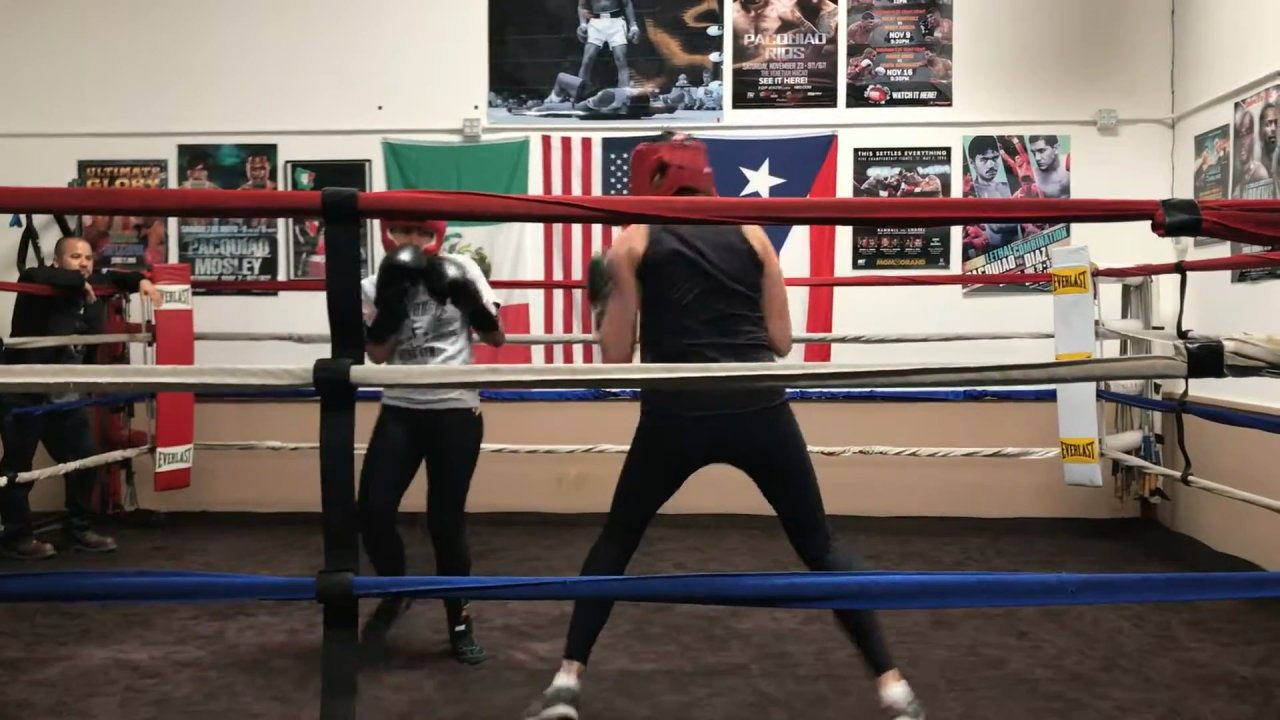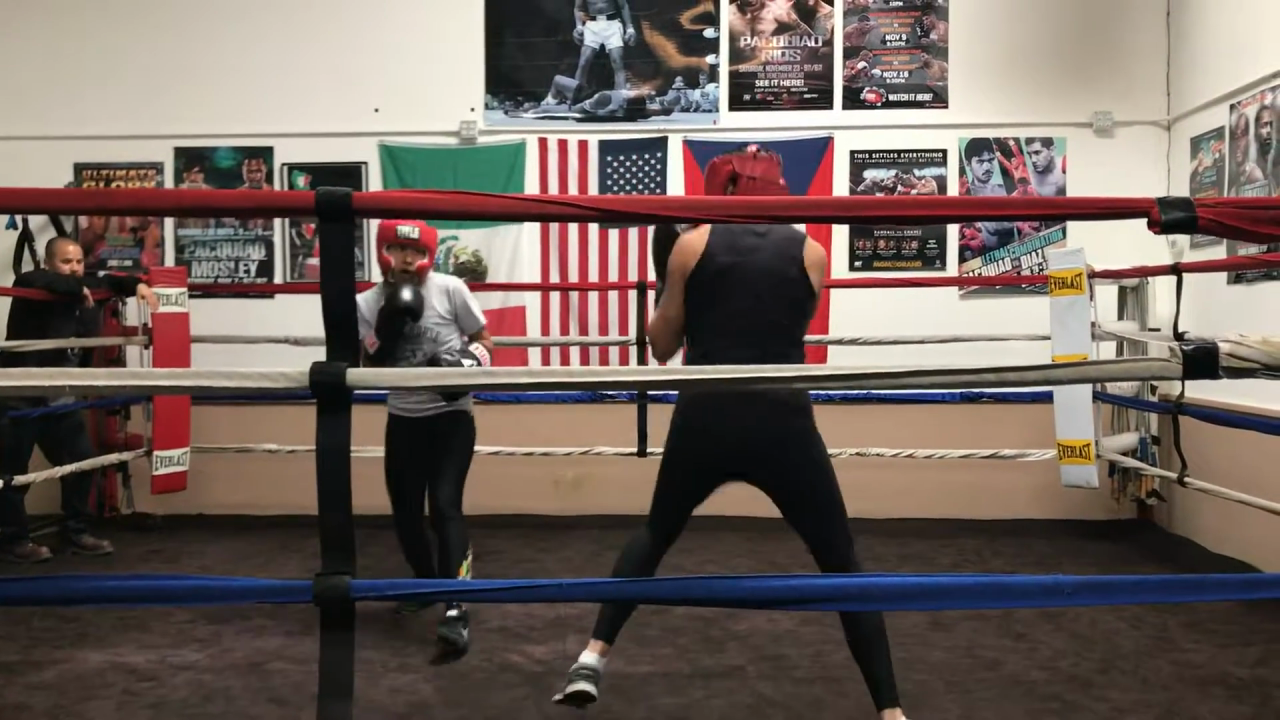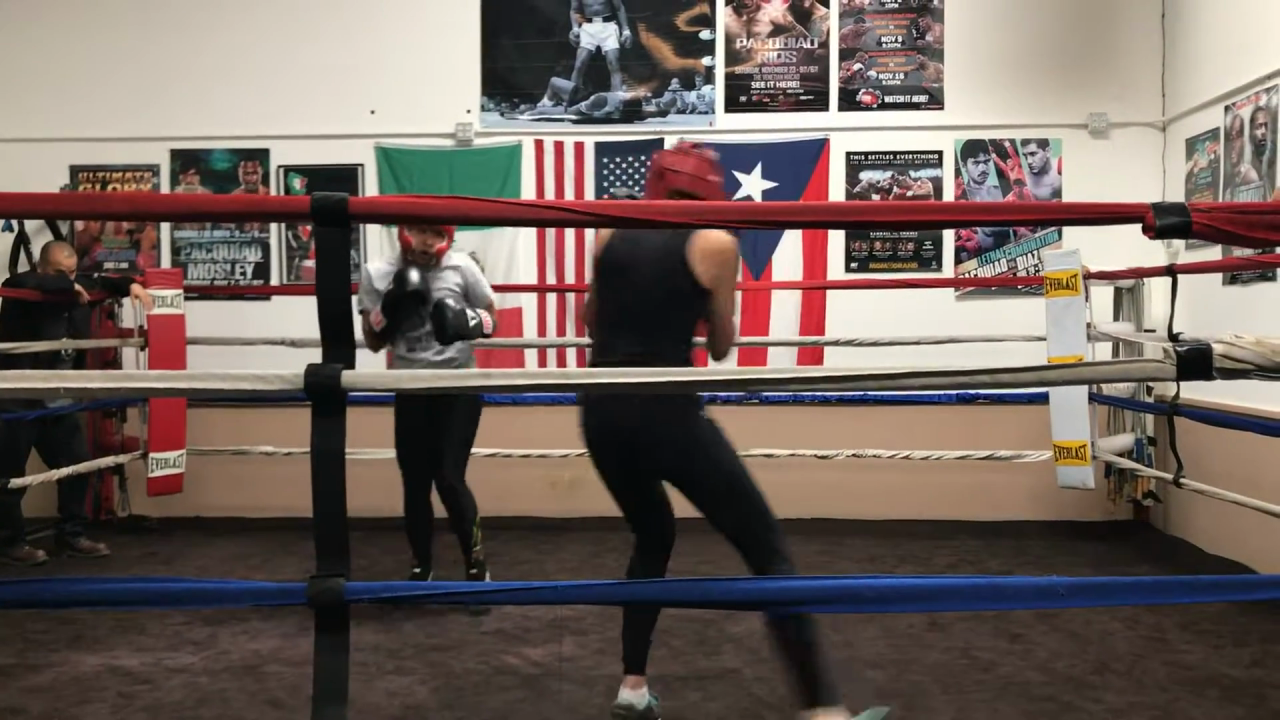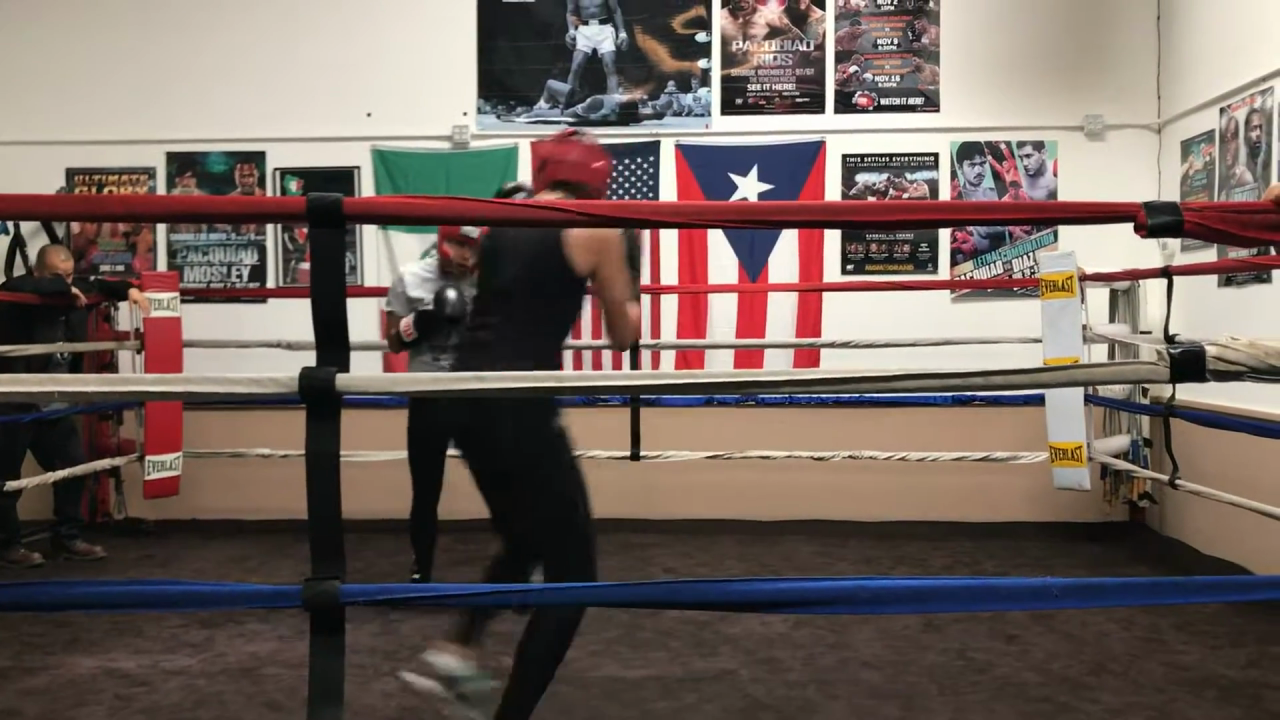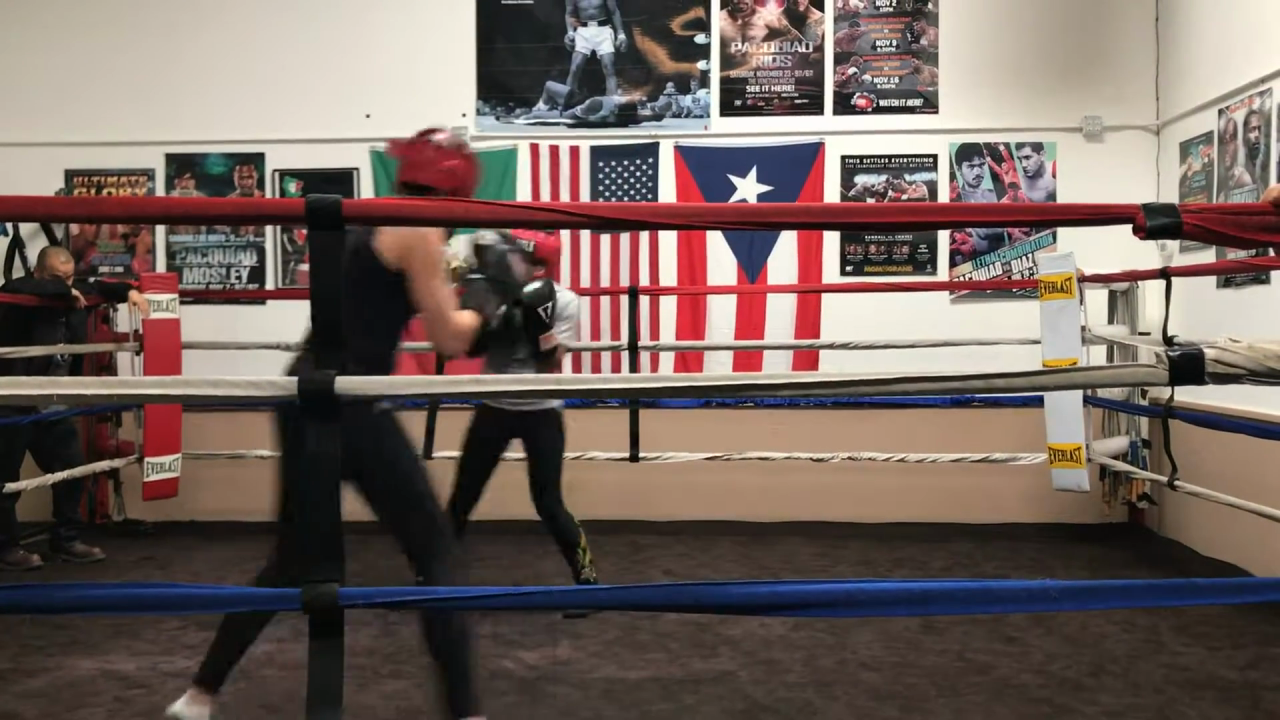
dt=0.3s
person 1, frame 1
left shoulder: (632, 241)
right shoulder: (751, 232)
left elbow: (619, 354)
right elbow: (780, 334)
left wrist: (604, 303)
left hip: (677, 410)
right hip: (757, 404)
left knee: (616, 540)
right knee: (821, 550)
person 1, frame 2
left shoulder: (691, 243)
right shoulder: (811, 253)
left elbow: (661, 346)
left hip: (704, 419)
right hip: (784, 423)
left knee: (656, 534)
right knee: (841, 566)
left ankle: (590, 660)
person 1, frame 3
left shoulder: (611, 235)
right shoulder: (713, 242)
right elbow: (723, 347)
left hip: (604, 415)
right hip: (668, 416)
left knee: (653, 540)
right knee: (769, 556)
person 1, frame 4
left shoulder: (502, 220)
right shoulder: (598, 229)
right elbow: (623, 335)
right wrist: (625, 276)
left hip: (466, 397)
right hip: (518, 406)
left knee: (525, 540)
right knee: (573, 578)
left ankle: (454, 655)
person 1, frame 5
left shoulder: (361, 222)
right shoulder: (419, 232)
right elbow: (449, 340)
right wrist: (490, 293)
left hip: (304, 397)
right hip: (350, 405)
left knee: (290, 561)
right knee: (435, 562)
person 2, frame 1
left shoulder: (459, 269)
right shoulder: (374, 286)
left elbow: (496, 335)
right elbow: (377, 353)
left wrist: (470, 300)
right wrist: (389, 299)
left hip: (455, 409)
right hip: (399, 410)
left knee: (445, 521)
right knee: (373, 514)
left ankle: (459, 623)
right ankle: (391, 597)
person 2, frame 2
left shoulder: (450, 289)
right shoulder: (367, 303)
left elbow: (484, 342)
right elbow: (372, 367)
left wrist: (467, 366)
right wrist: (388, 329)
left hip: (451, 415)
right hip: (404, 419)
left knee: (444, 505)
right knee: (406, 513)
left ankle: (455, 611)
right ankle: (425, 583)
person 2, frame 3
left shoulder: (461, 267)
right shoulder: (377, 273)
left elbow: (490, 317)
right elbow: (373, 342)
left wrist: (469, 322)
right wrist: (392, 309)
left hip: (458, 393)
right hip: (412, 396)
left knee: (449, 480)
right knee: (415, 486)
left ankle: (477, 570)
right ankle: (421, 572)
person 2, frame 4
right shoulder: (410, 277)
right elbow: (393, 341)
right wrist: (422, 322)
right hip: (428, 397)
right knee: (426, 489)
right ankle: (421, 576)
person 2, frame 5
left shoulder: (564, 302)
left elbow: (552, 367)
left wrist: (545, 329)
left hip: (541, 414)
right hip: (493, 409)
left knee: (547, 502)
right knee: (463, 496)
left ankle: (587, 582)
person 3, frame 1
left shoulder: (92, 287)
right shoulder: (38, 285)
left elbow: (113, 279)
right elbow: (32, 276)
left wrist: (140, 280)
right wrist: (78, 281)
left hip: (66, 397)
left knee: (84, 461)
left ankle: (79, 530)
person 3, frame 2
left shoulder: (87, 288)
right shoulder: (33, 286)
left elbow: (109, 282)
right elbow: (30, 281)
left wrist: (137, 284)
right wrist: (77, 288)
left hip: (62, 399)
left knee: (81, 463)
left ankle: (75, 533)
person 3, frame 3
left shoulder: (77, 289)
left elbow: (101, 283)
left wrist: (130, 285)
right wrist: (65, 285)
left hip: (58, 401)
left knee: (77, 465)
left ankle: (71, 535)
person 3, frame 4
left shoulder: (74, 292)
left elbow: (98, 286)
left wrist: (128, 289)
right wrist: (62, 288)
left hip: (55, 404)
left knee: (73, 468)
left ankle: (67, 538)
person 3, frame 5
left shoulder: (74, 294)
left elbow: (98, 288)
left wrist: (128, 291)
right wrist: (63, 291)
left knee: (72, 470)
left ankle: (65, 540)
